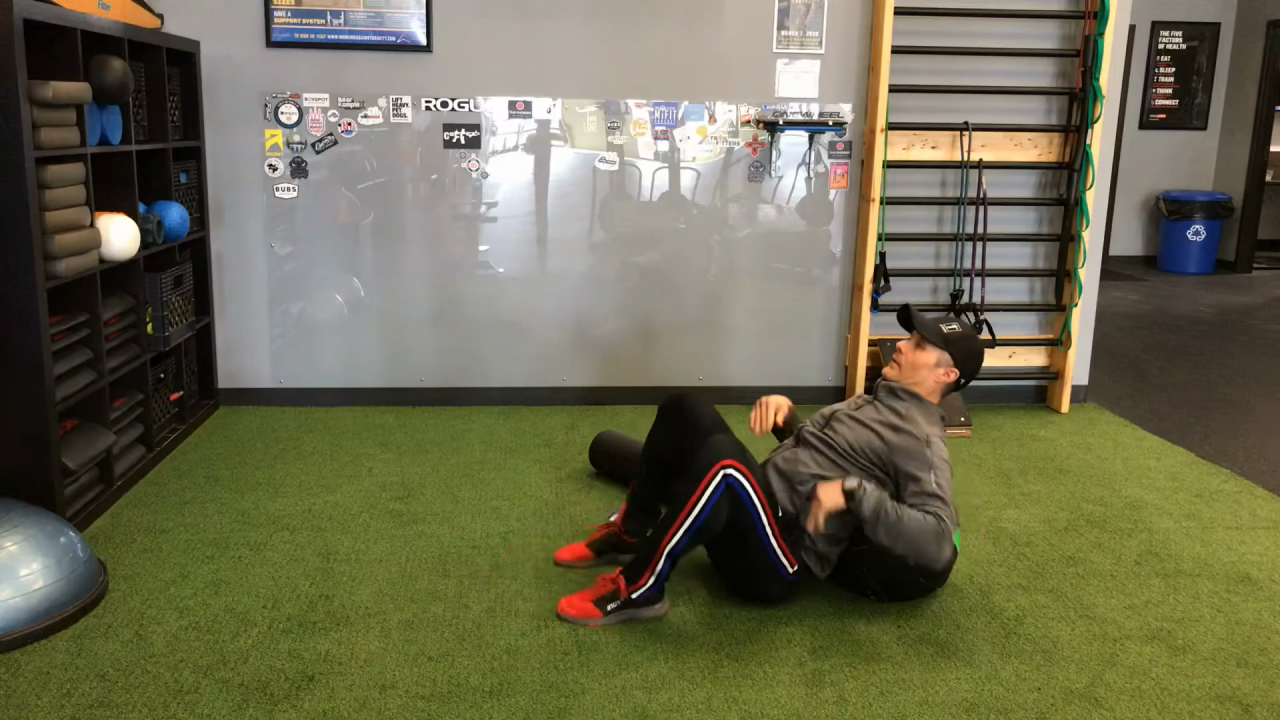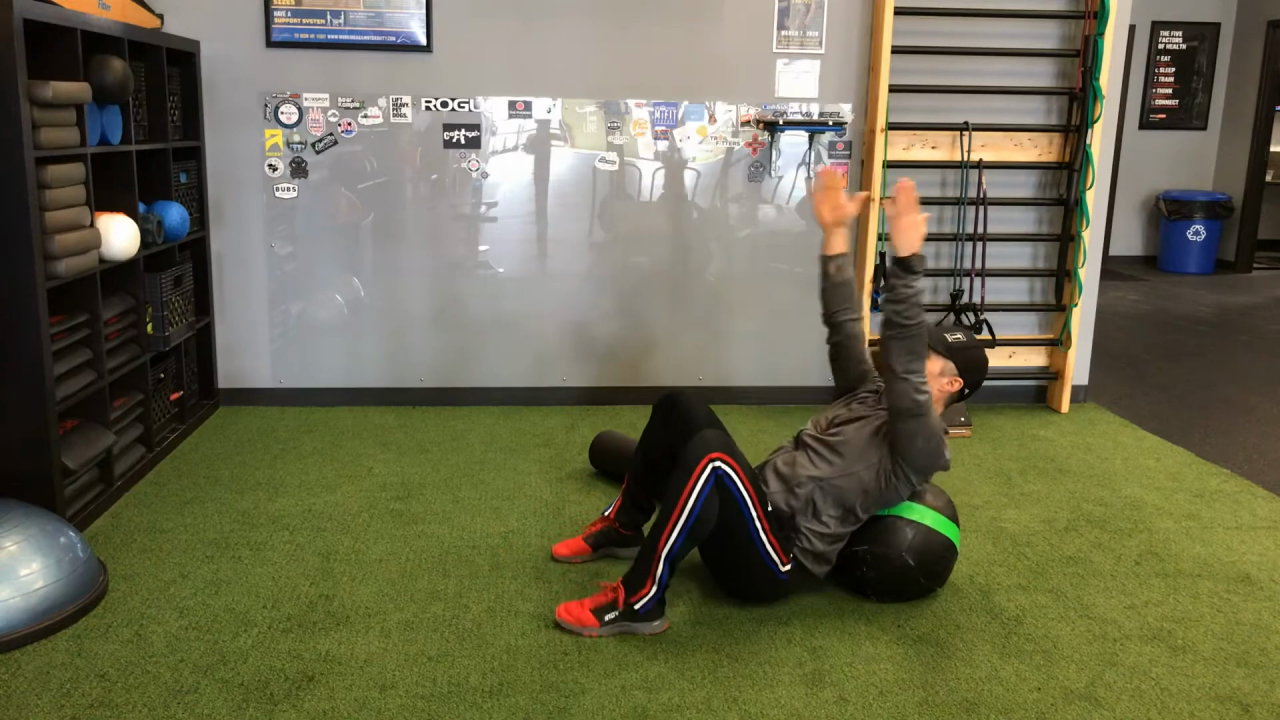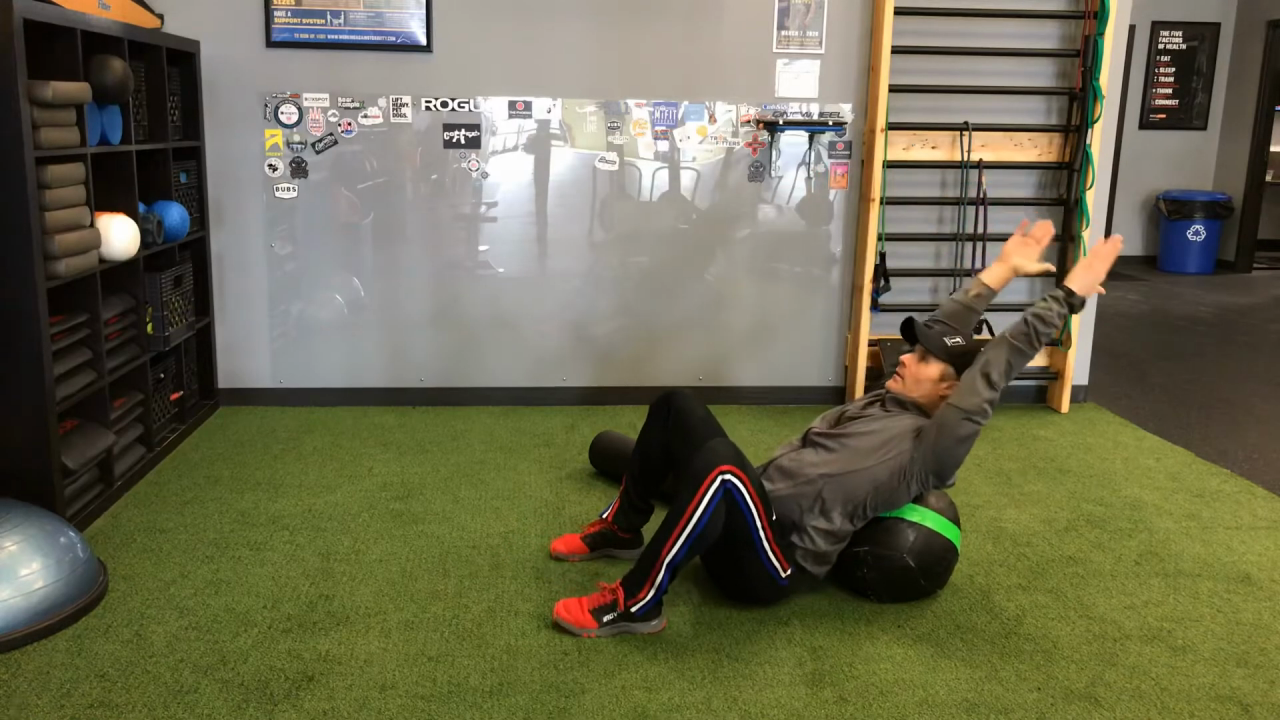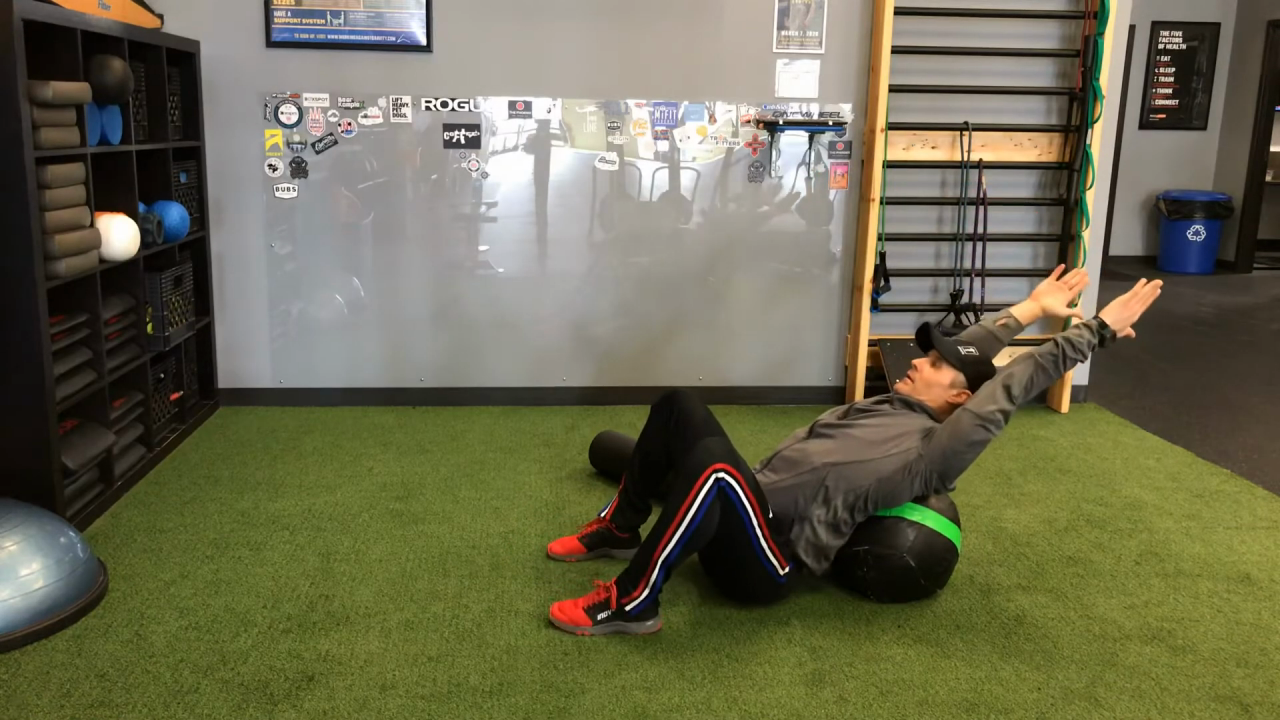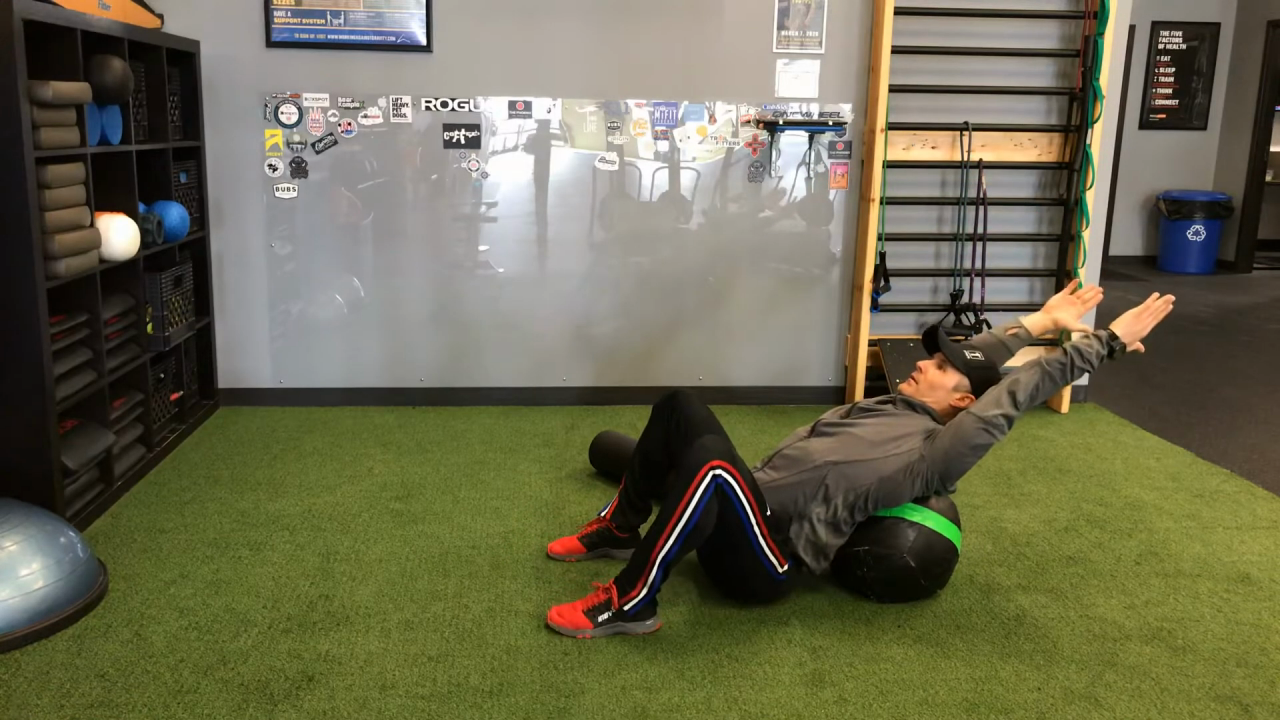
dt=0.7s
person 1, frame 1
left shoulder: (920, 442)
right shoulder: (877, 400)
left elbow: (937, 544)
left wrist: (854, 492)
right wrist: (785, 408)
left hip: (776, 559)
right hip: (753, 510)
left knee: (722, 454)
right knee: (685, 411)
left ankle: (637, 589)
right ankle: (629, 533)
person 1, frame 2
left shoulder: (917, 445)
right shoulder: (869, 395)
left elbow: (908, 366)
right elbow: (842, 325)
left wrist: (907, 259)
right wrist: (836, 235)
left hip: (769, 560)
right hip: (750, 511)
left knee: (708, 453)
right knee: (679, 408)
left ankle: (638, 603)
right ankle: (622, 529)
person 1, frame 3
left shoulder: (929, 445)
right shoulder: (888, 401)
left elbow: (991, 371)
right elbow: (940, 334)
left wrist: (1068, 295)
right wrist: (1000, 271)
left hip: (766, 562)
right hip: (747, 514)
left knee: (717, 468)
right knee: (677, 406)
left ankle: (635, 604)
right ankle: (621, 530)
person 1, frame 4
left shoulder: (934, 448)
right shoulder: (890, 407)
left elbow: (1008, 389)
right elbow: (959, 352)
left wrist: (1096, 330)
right wrist: (1029, 310)
left hip: (766, 556)
right hip: (742, 513)
left knee: (712, 464)
right knee: (678, 405)
left ankle: (631, 604)
right ankle: (618, 530)
person 1, frame 5
left shoulder: (934, 450)
right shoulder: (892, 407)
left elbow: (1013, 394)
right elbow: (965, 358)
left wrist: (1105, 340)
right wrist: (1039, 322)
left hip: (765, 556)
right hip: (742, 513)
left knee: (709, 461)
right knee: (679, 407)
left ankle: (628, 603)
right ankle: (618, 529)
